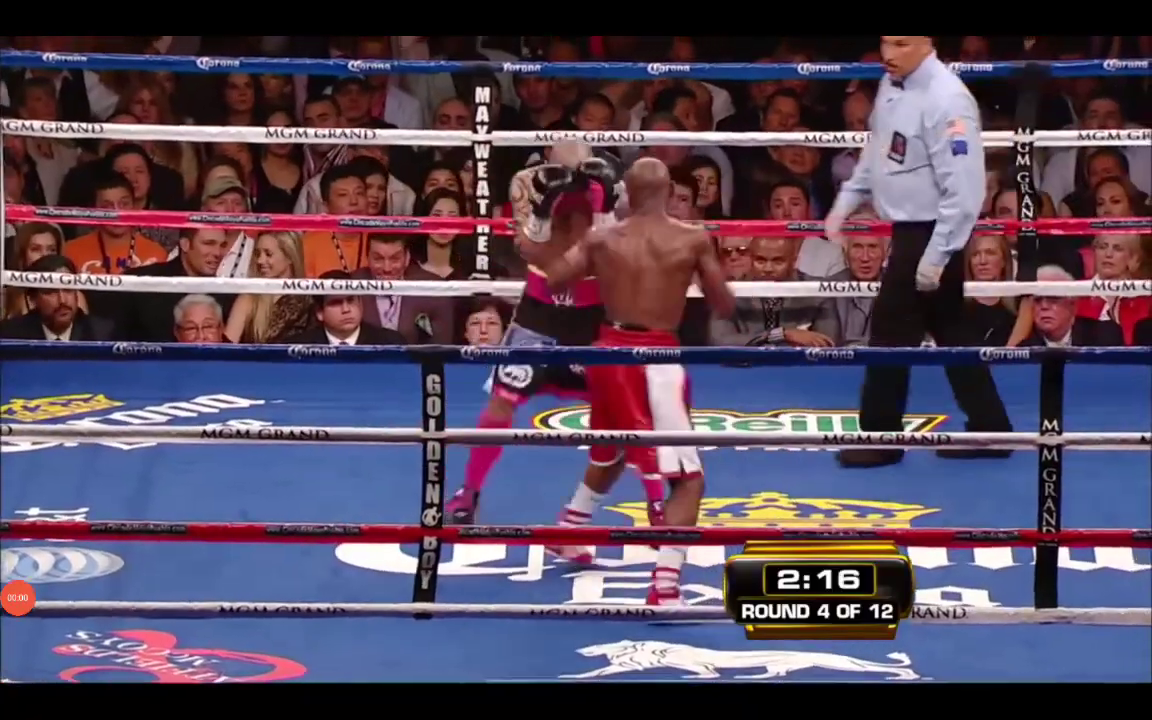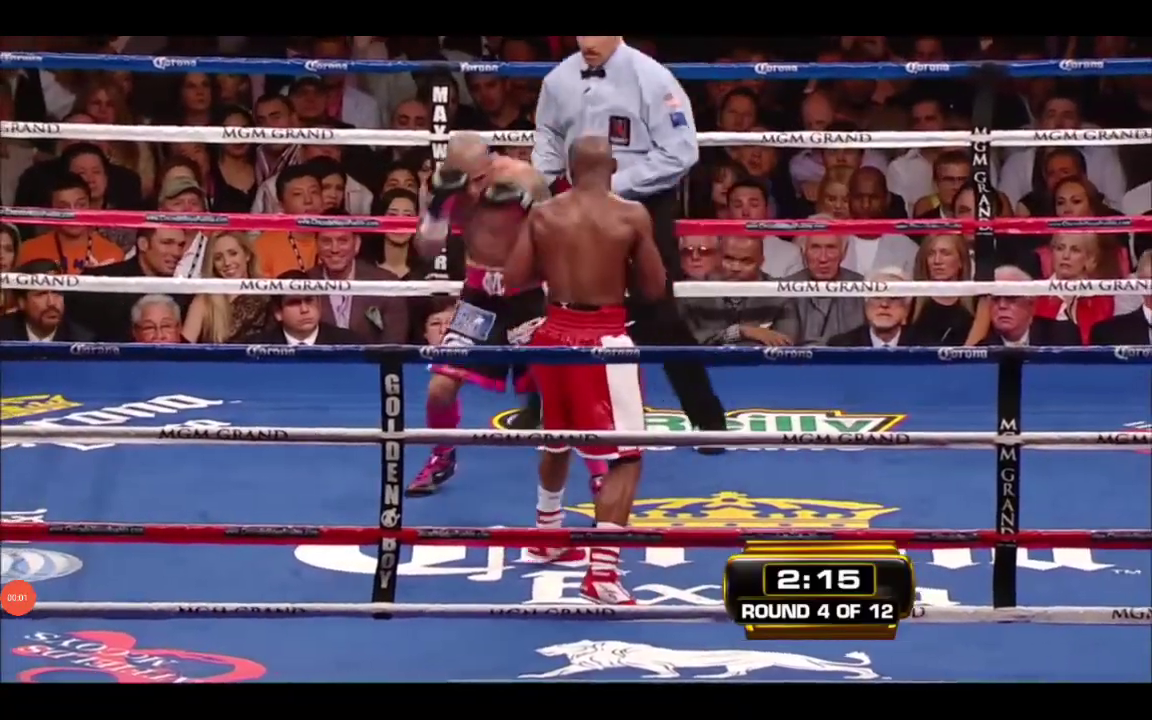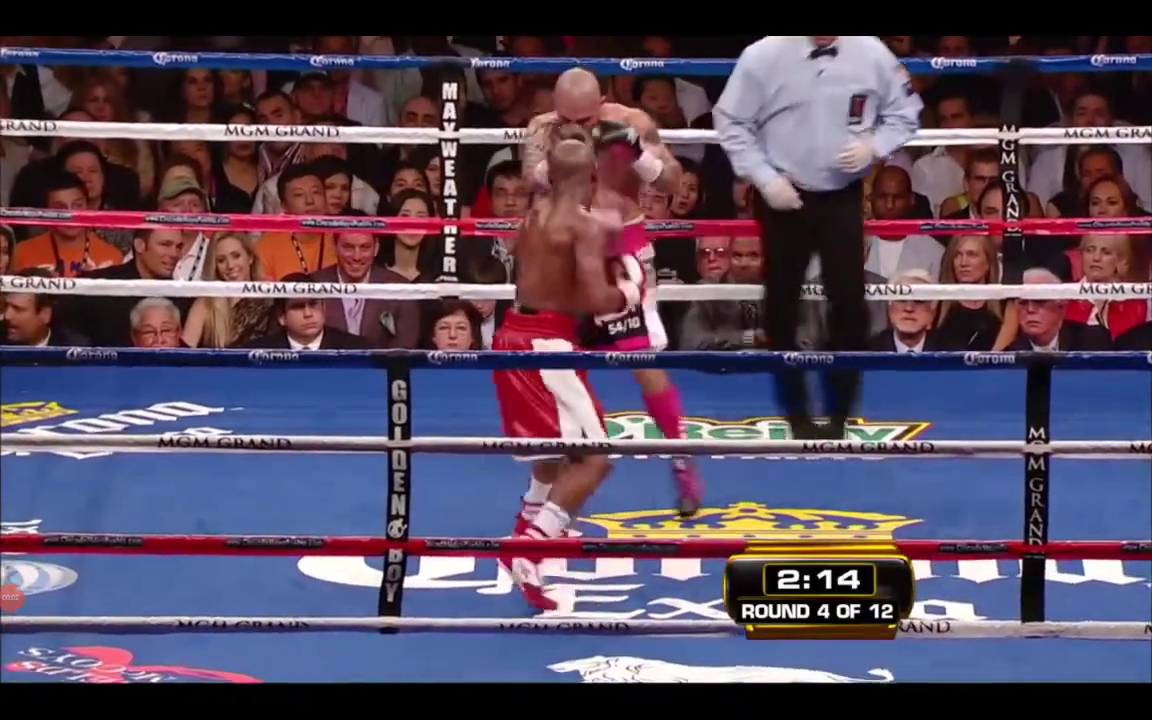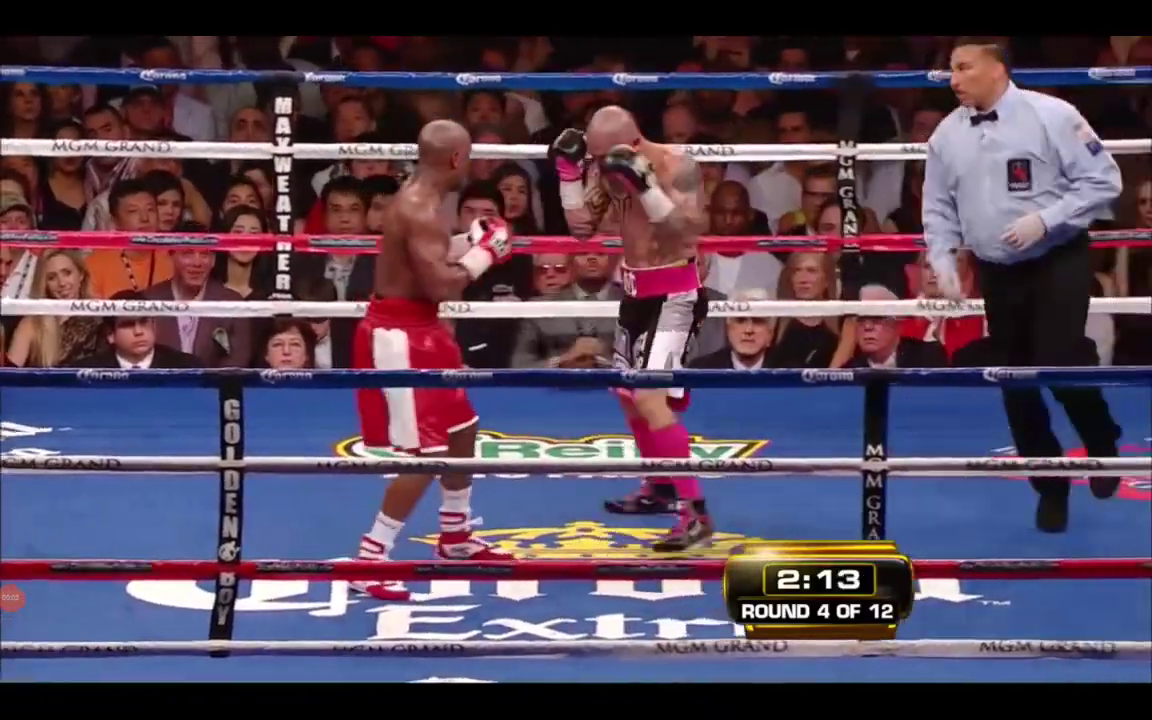
dt=1s
person 1, frame 1
left shoulder: (604, 237)
right shoulder: (693, 239)
left elbow: (555, 279)
right elbow: (724, 305)
left hip: (609, 353)
right hip: (655, 360)
left knee: (608, 453)
right knee: (686, 480)
right ankle: (665, 584)
person 1, frame 2
left shoulder: (541, 215)
right shoulder: (632, 215)
left elbow: (516, 278)
right elbow: (655, 286)
left hip: (556, 333)
right hip: (605, 339)
left knee: (556, 439)
right knee: (625, 458)
left ankle: (546, 530)
right ankle: (602, 572)
person 1, frame 3
left shoulder: (537, 213)
right shoulder: (585, 226)
right elbow: (597, 301)
right wrist: (629, 291)
left hip: (516, 336)
right hip: (547, 344)
left knee: (555, 443)
right knee: (591, 458)
left ankle: (533, 523)
right ankle: (529, 549)
person 1, frame 4
left shoulder: (414, 197)
right shoulder: (420, 210)
right elbow: (441, 286)
left wrist: (471, 243)
right wrist: (487, 250)
left hip: (416, 330)
right hip: (399, 333)
left knee: (461, 431)
right knee: (426, 453)
left ankle: (455, 536)
right ankle: (371, 559)
person 2, frame 1
left shoulder: (945, 99)
right shoulder: (892, 85)
left elbow: (964, 187)
left wrist: (938, 254)
right wrist: (847, 199)
left hip: (930, 234)
right hip: (911, 228)
left knee: (890, 330)
right knee: (949, 331)
left ankle: (881, 438)
right ankle: (990, 429)
person 2, frame 2
left shoulder: (650, 77)
right shoulder: (560, 79)
left elbow: (680, 153)
right elbow: (549, 140)
left wrist: (616, 184)
left hip: (645, 208)
left knee: (656, 314)
left ankle: (708, 418)
person 2, frame 3
left shoulder: (871, 54)
right shoulder: (764, 56)
left elbow: (905, 113)
right elbow: (731, 123)
left wrist: (874, 146)
right wrist: (765, 177)
left hip: (841, 198)
right hip: (782, 198)
left knee: (848, 302)
right knee: (782, 303)
left ankle: (839, 413)
right ankle: (797, 412)
person 2, frame 4
left shoulder: (1051, 114)
right shoulder: (948, 134)
left elbow: (1103, 181)
right elbow: (938, 207)
left wrist: (1045, 219)
right wrist: (942, 262)
left hip: (1060, 260)
right hip: (996, 271)
left knee: (1066, 361)
right knee: (1017, 381)
left ankle: (1101, 441)
right ankle: (1051, 487)
person 3, frame 1
left shoulder: (601, 190)
right shoulder: (527, 184)
right elbow: (533, 253)
left wrist: (604, 205)
right wrist: (543, 206)
left hip: (594, 303)
right hip: (544, 297)
right knee: (501, 403)
left ankle: (657, 503)
right ankle: (466, 498)
person 3, frame 2
left shoulder: (524, 177)
right shoulder: (443, 188)
right elbow: (428, 249)
left wrist: (528, 208)
right wrist: (438, 206)
left hip: (528, 289)
right hip: (480, 289)
right knee: (439, 389)
left ankle: (601, 477)
right ankle: (442, 459)
person 3, frame 3
left shoulder: (633, 122)
right shoulder: (542, 129)
left elbow: (673, 181)
right elbow: (535, 179)
left wrist: (636, 150)
left hip: (623, 252)
left knee: (647, 365)
left ankle: (682, 462)
person 3, frame 4
left shoulder: (675, 166)
right shoulder: (606, 169)
left elbow: (691, 228)
right elbow: (582, 227)
left wrist: (645, 186)
right wrist: (569, 172)
left hip: (674, 294)
right hip: (635, 291)
left knee: (651, 397)
right knee: (632, 397)
left ankle: (694, 512)
right ankle: (659, 488)
